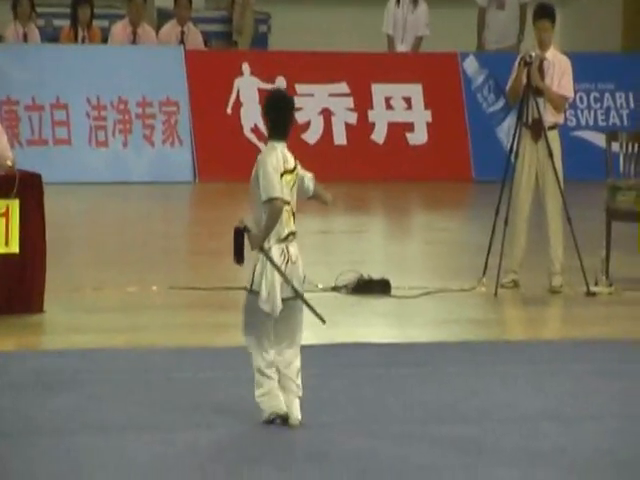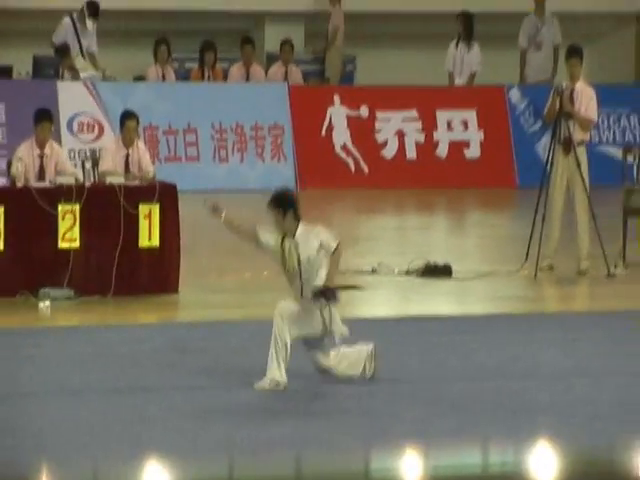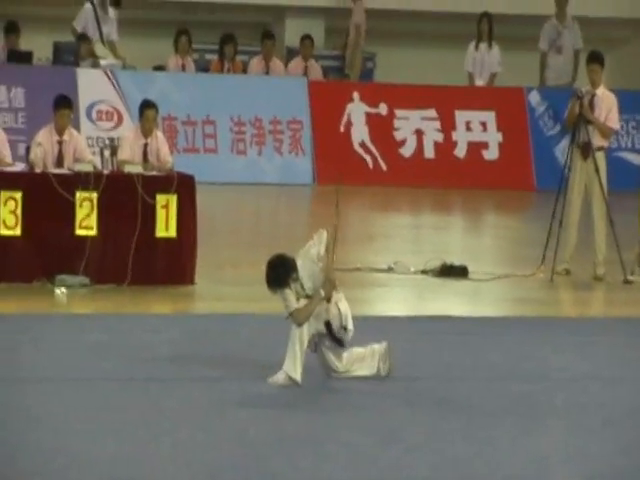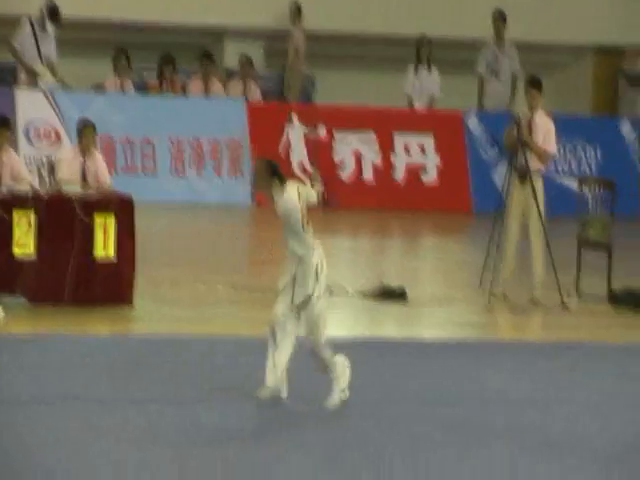
dt=1s
person 1, frame 1
left shoulder: (562, 63)
right shoulder: (524, 59)
left elbow: (561, 104)
right elbow: (511, 98)
left wrist: (541, 83)
right wrist: (520, 74)
left hip: (550, 135)
right hip: (527, 135)
left knee: (553, 203)
right knee: (520, 201)
left ankle: (556, 272)
right ankle: (513, 269)
person 1, frame 2
left shoulder: (588, 92)
right shoulder: (559, 90)
left elbow: (588, 125)
right elbow: (548, 120)
left wrist: (571, 109)
right wrist: (555, 102)
left hip: (578, 150)
right hip: (560, 150)
left knee: (581, 203)
right knee: (555, 202)
left ankle: (583, 258)
right ankle: (549, 255)
person 1, frame 3
left shoulder: (609, 99)
right shoulder: (580, 95)
left elbow: (609, 132)
right elbow: (568, 125)
left wrist: (591, 117)
right wrist: (574, 108)
left hip: (597, 155)
right hip: (578, 154)
left knee: (599, 209)
right knee: (572, 206)
left ankle: (600, 263)
right ankle: (566, 260)
person 1, frame 4
left shoulder: (547, 124)
right shoulder: (519, 119)
left elbow: (546, 157)
right elbow: (507, 148)
left wrist: (529, 140)
right wrist: (512, 133)
left hip: (535, 180)
right hip: (517, 179)
left knee: (536, 233)
right knee: (511, 230)
left ankle: (537, 286)
right ankle: (502, 282)
person 2, frame 1
left shoulder: (267, 159)
right shoulder: (291, 160)
left elbow: (276, 205)
right elbow: (315, 188)
left wrist: (260, 237)
right wrist: (324, 197)
left hip: (271, 261)
right hip: (295, 260)
left knee: (258, 339)
right knee: (288, 344)
left ankle: (275, 402)
right ankle: (292, 408)
person 2, frame 2
left shoulder: (315, 233)
right shoulder: (276, 237)
left elbow: (336, 248)
left wrist: (329, 279)
left hip: (319, 308)
right hip: (305, 310)
right knee: (325, 362)
left ankle: (276, 376)
right ankle: (366, 356)
person 2, frame 3
left shoulder: (308, 257)
right shoulder: (284, 286)
right elbow: (299, 318)
right wrist: (321, 294)
left hip: (336, 311)
right hip: (319, 317)
left knee: (303, 311)
right knee: (338, 366)
left ankle: (291, 373)
right ankle: (380, 355)
person 2, frame 4
left shoulder: (291, 193)
right shoulder: (294, 190)
right elbow: (316, 191)
left hip: (310, 270)
right hip: (297, 271)
left knee: (315, 337)
right knee: (279, 323)
left ankle: (340, 381)
right ankle: (276, 383)
